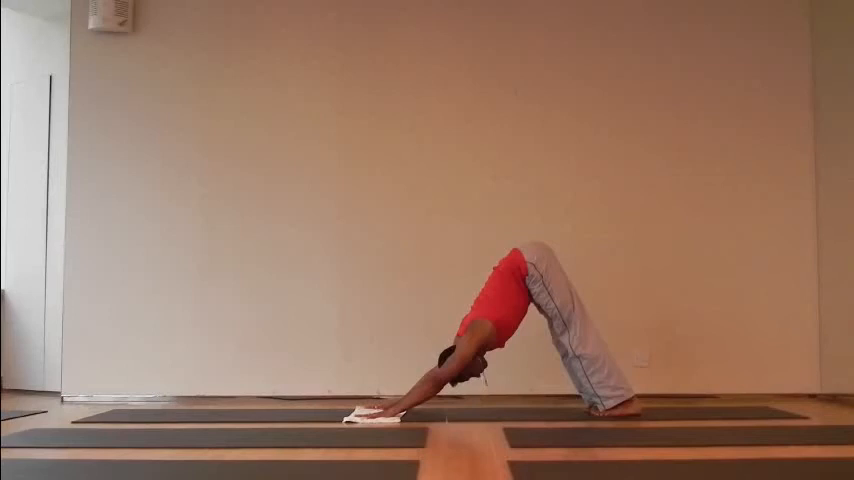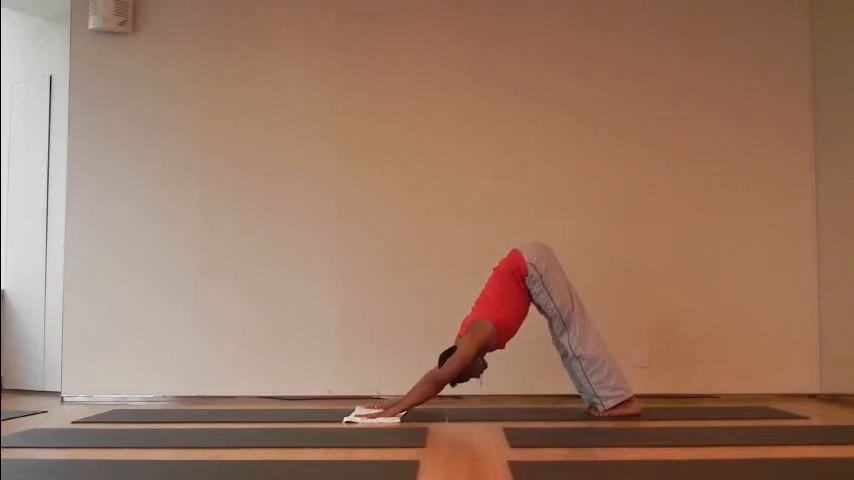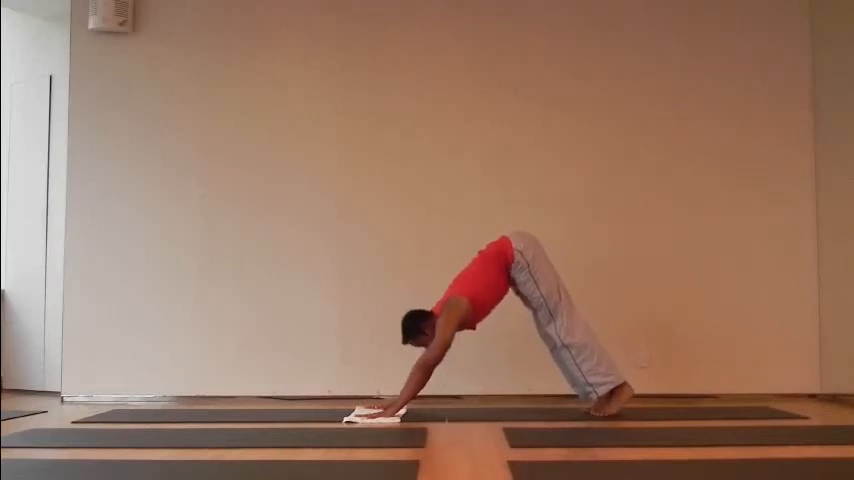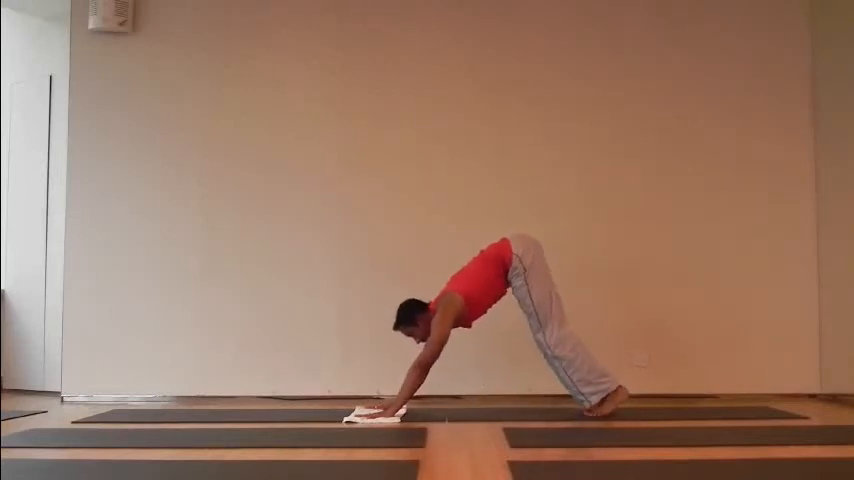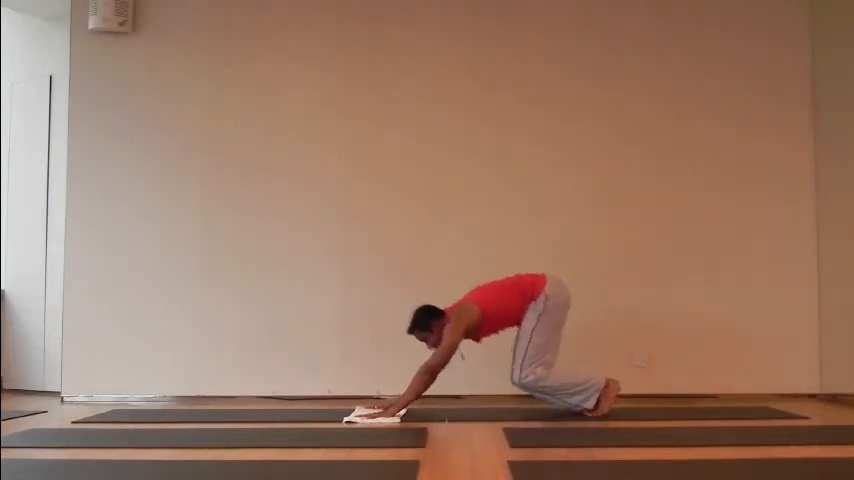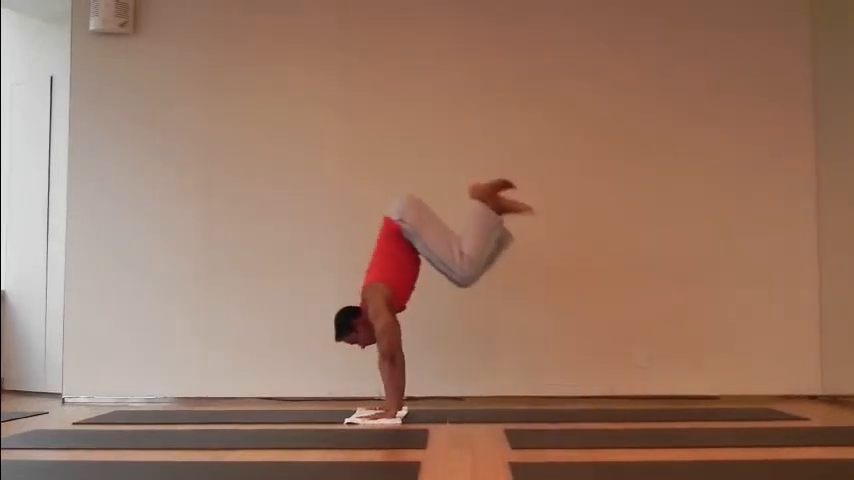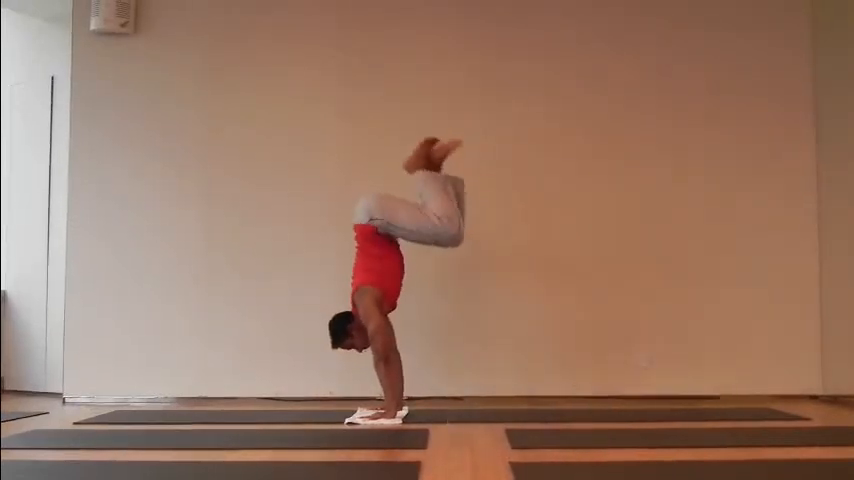
dt=0.7s
person 1, frame 1
left shoulder: (471, 342)
right shoulder: (470, 340)
left elbow: (437, 379)
right elbow: (437, 376)
left wrist: (396, 408)
right wrist: (399, 402)
left hip: (532, 265)
right hip: (529, 265)
left knee: (575, 335)
right knee: (568, 336)
left ankle: (620, 399)
right ankle: (607, 398)
person 1, frame 2
left shoulder: (473, 341)
right shoulder: (470, 341)
left elbow: (437, 380)
right elbow: (436, 377)
left wrist: (396, 408)
right wrist: (399, 401)
left hip: (531, 266)
right hip: (528, 267)
left knee: (574, 336)
right knee: (568, 338)
left ankle: (619, 399)
right ankle: (606, 399)
person 1, frame 3
left shoulder: (448, 318)
right shoulder: (443, 316)
left elbow: (425, 366)
right elbow: (425, 365)
left wrist: (396, 406)
right wrist: (398, 400)
left hip: (517, 253)
right hip: (513, 256)
left knee: (563, 326)
right knee: (553, 329)
left ankle: (614, 387)
right ankle: (603, 390)
person 1, frame 4
left shoulder: (444, 313)
right shoulder: (443, 312)
left elbow: (422, 364)
right elbow: (423, 364)
left wrist: (396, 405)
right wrist: (397, 400)
left hip: (518, 256)
right hip: (515, 257)
left knee: (550, 336)
right knee: (547, 336)
left ankle: (607, 391)
right ankle: (600, 393)
person 1, frame 5
left shoulder: (457, 323)
right shoulder: (456, 320)
left elbow: (430, 369)
right elbow: (431, 370)
left wrist: (398, 405)
right wrist: (400, 400)
left hip: (547, 296)
right hip: (544, 295)
left knee: (526, 377)
right knee: (528, 375)
left ankle: (600, 388)
right ankle: (596, 391)
person 1, frame 6
left shoulder: (375, 304)
right shoulder: (380, 306)
left elbow: (388, 357)
right elbow: (393, 356)
left wrist: (393, 406)
right wrist: (396, 403)
right hip: (405, 223)
left knee: (465, 271)
right knee: (466, 269)
left ankle: (484, 202)
right ankle: (487, 206)
person 1, frame 7
left shoulder: (367, 307)
left elbow: (384, 358)
left wrist: (392, 407)
right wrist: (395, 403)
right hip: (376, 221)
left ankle: (422, 168)
